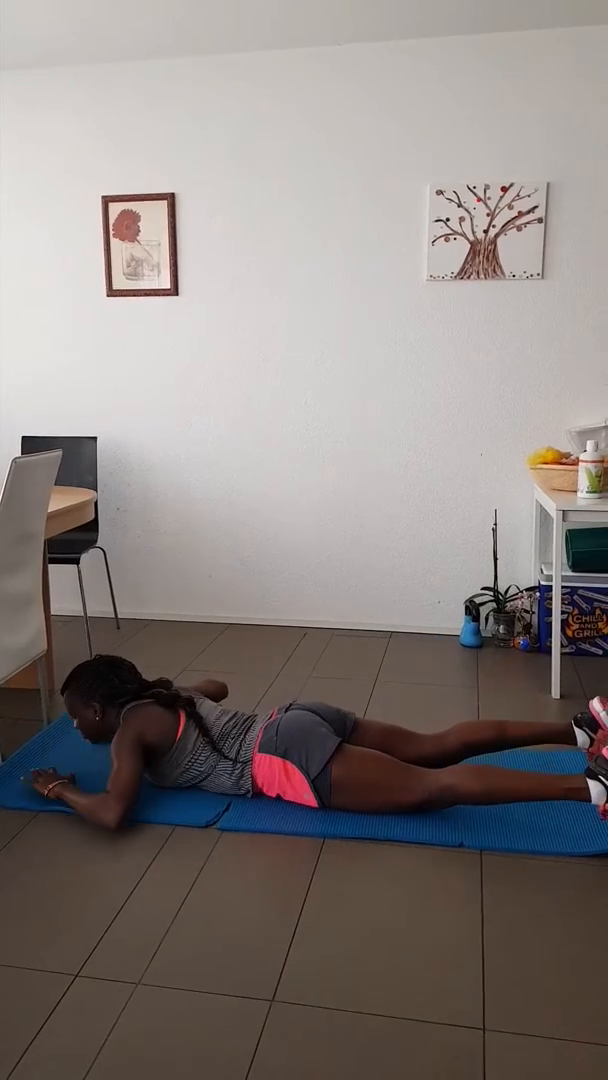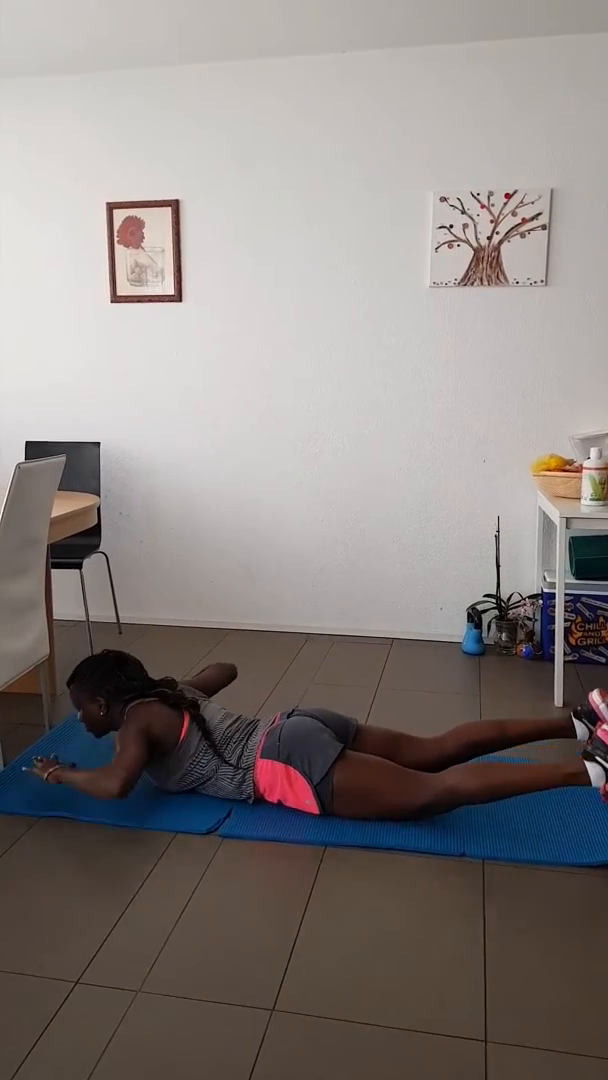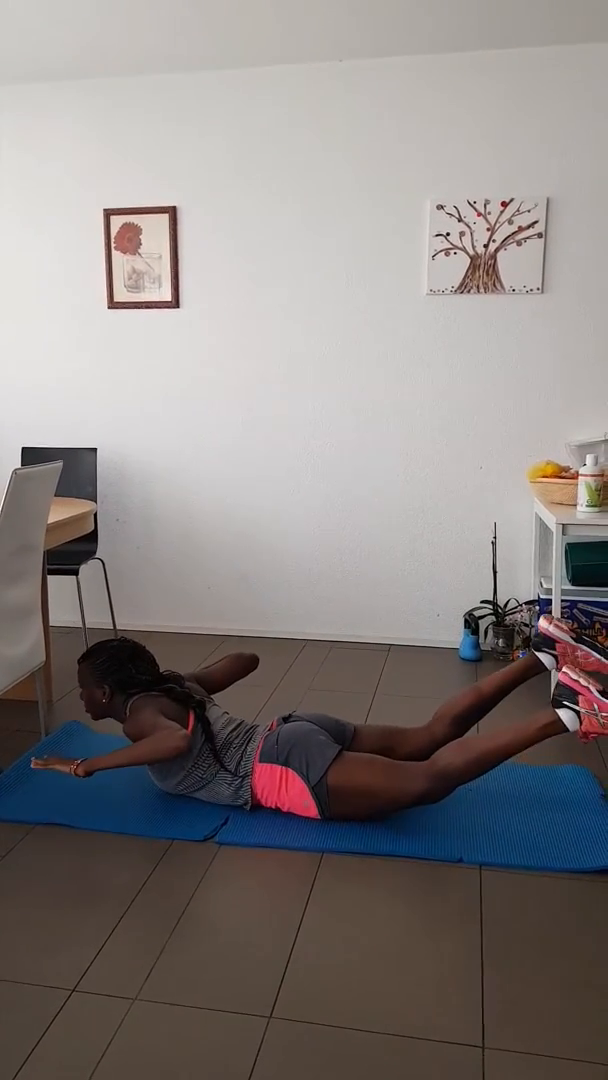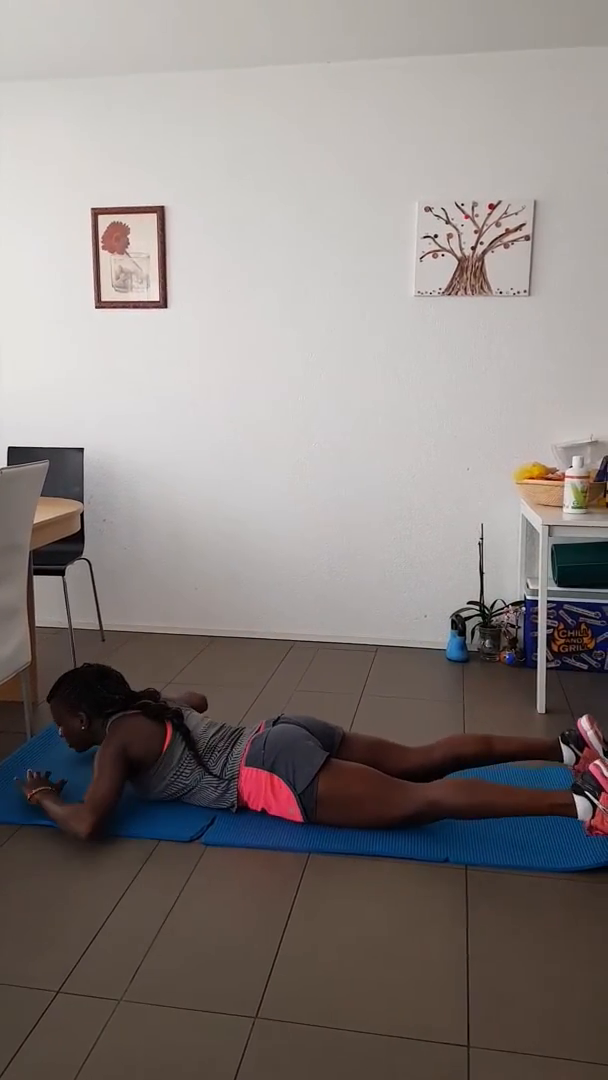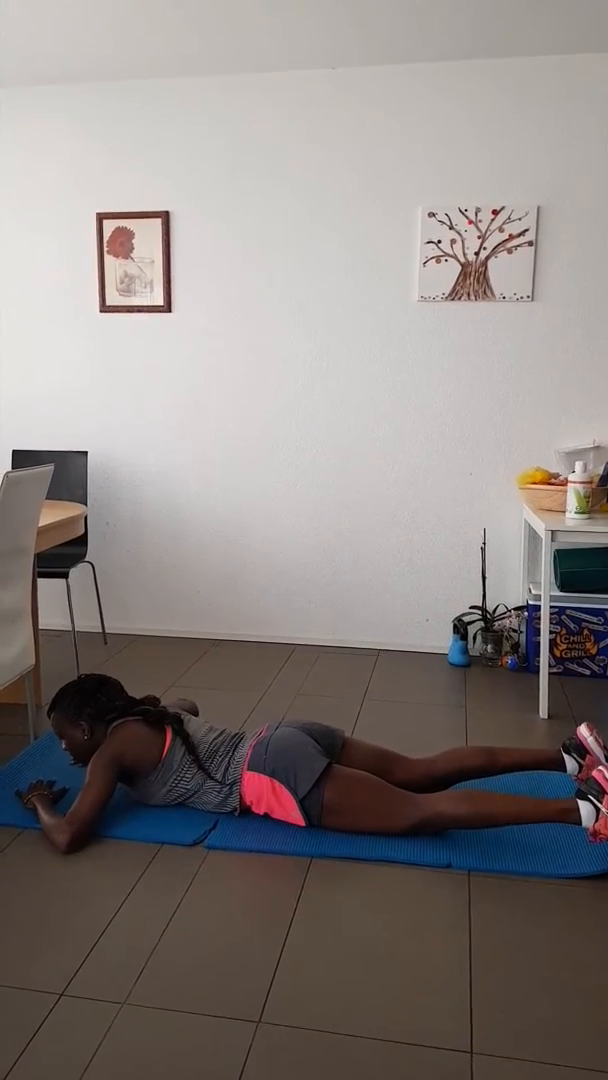
dt=1s
person 1, frame 1
left shoulder: (129, 730)
right shoulder: (167, 696)
left elbow: (113, 813)
right elbow: (219, 686)
left wrist: (61, 790)
left hip: (292, 762)
right hip: (300, 724)
left knee: (435, 787)
right knee: (436, 748)
person 1, frame 2
left shoulder: (136, 721)
right shoulder: (173, 694)
left elbow: (116, 785)
right elbow: (226, 668)
left wrist: (64, 774)
left hip: (295, 768)
right hip: (303, 730)
left knee: (436, 790)
right knee: (438, 751)
person 1, frame 3
left shoulder: (139, 714)
right shoulder: (177, 687)
left elbow: (176, 742)
right elbow: (245, 659)
left wrist: (87, 765)
left hip: (290, 771)
right hip: (299, 735)
left knee: (432, 777)
right knee: (431, 738)
right ankle: (542, 655)
person 1, frame 4
left shoulder: (114, 742)
right shoulder: (152, 706)
left elbow: (87, 824)
left wrist: (45, 798)
left hip: (276, 775)
right hip: (287, 738)
left knee: (422, 800)
right knee: (422, 761)
person 1, frame 5
left shoulder: (113, 749)
right shoulder: (152, 713)
left elbow: (68, 837)
left wrist: (41, 804)
left hip: (276, 778)
right hip: (290, 743)
left knee: (423, 811)
right knee: (423, 773)
